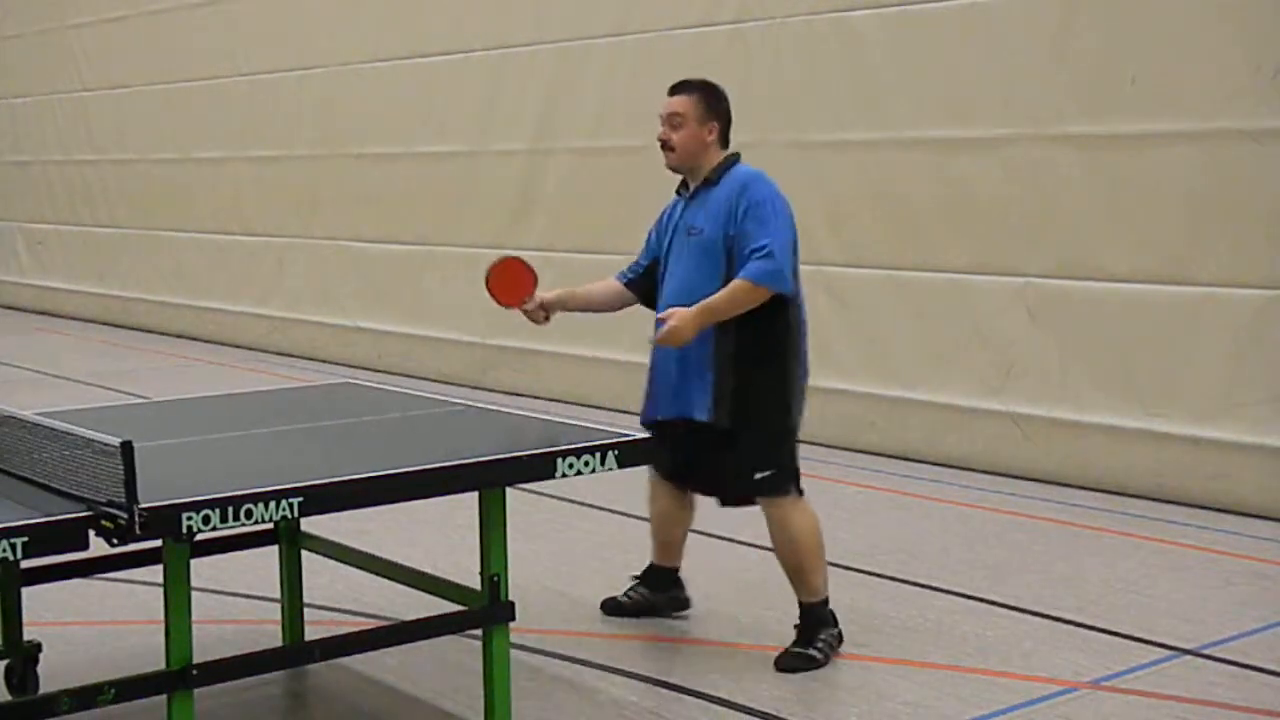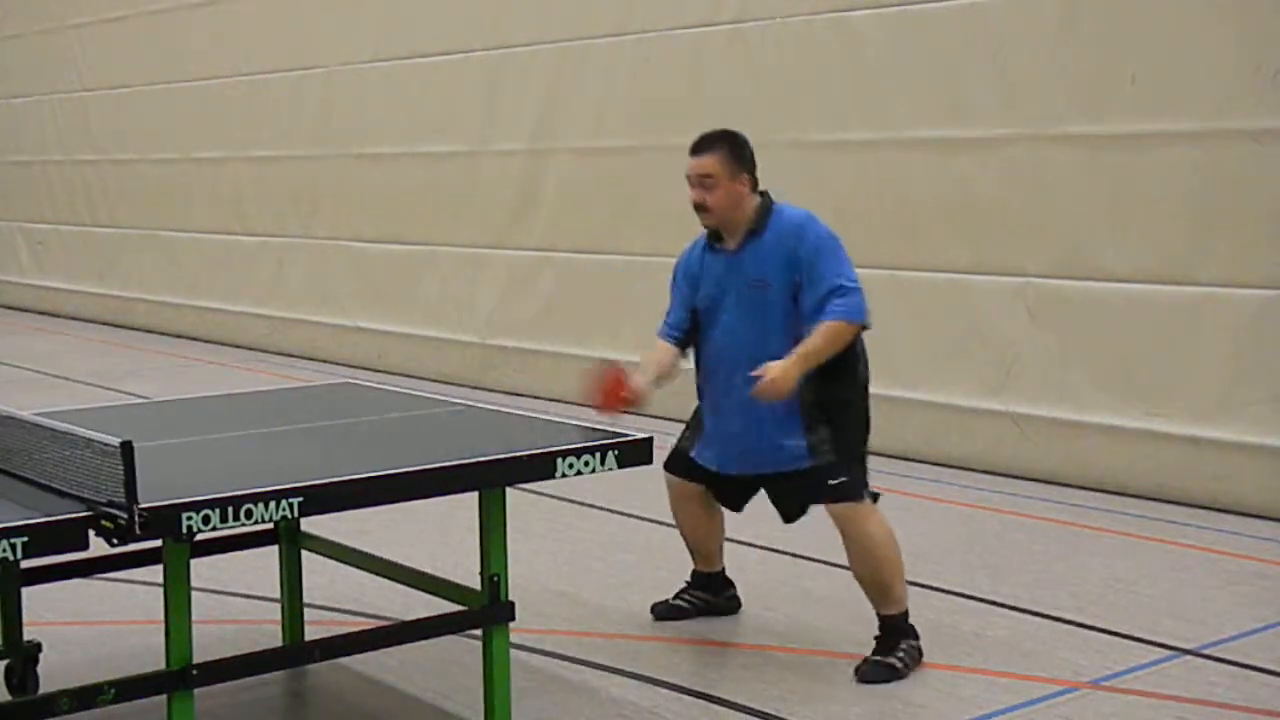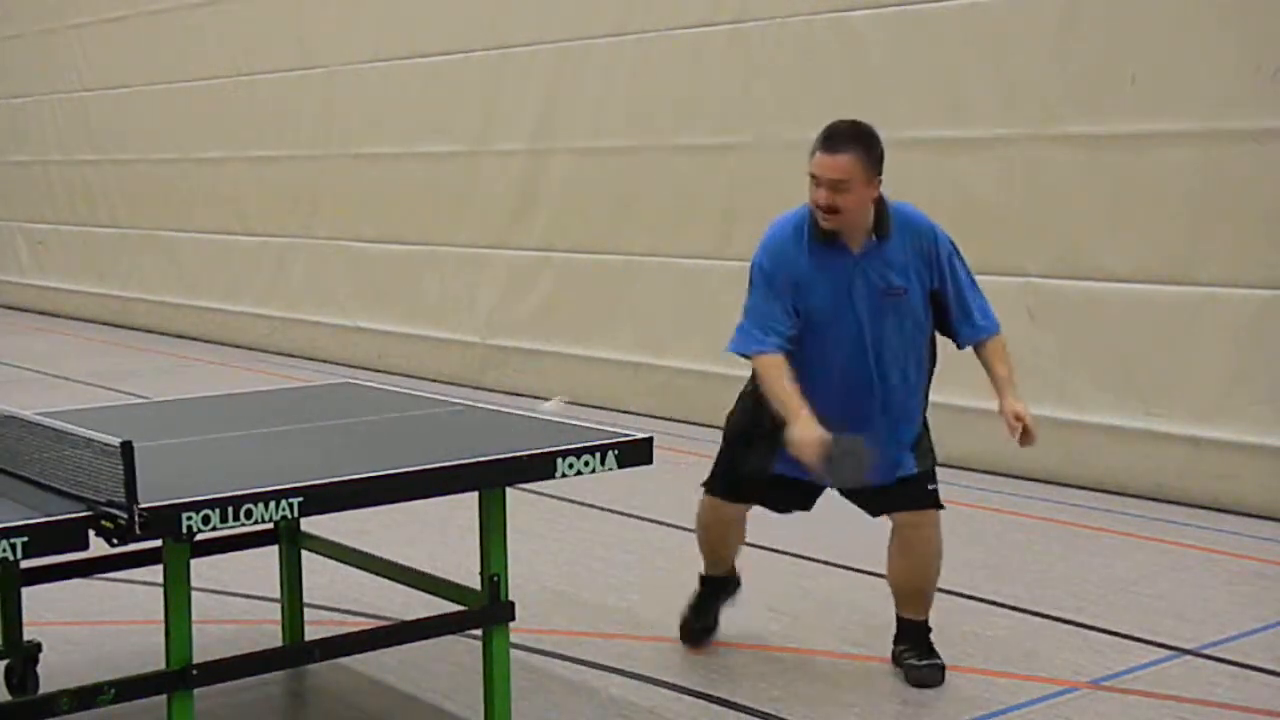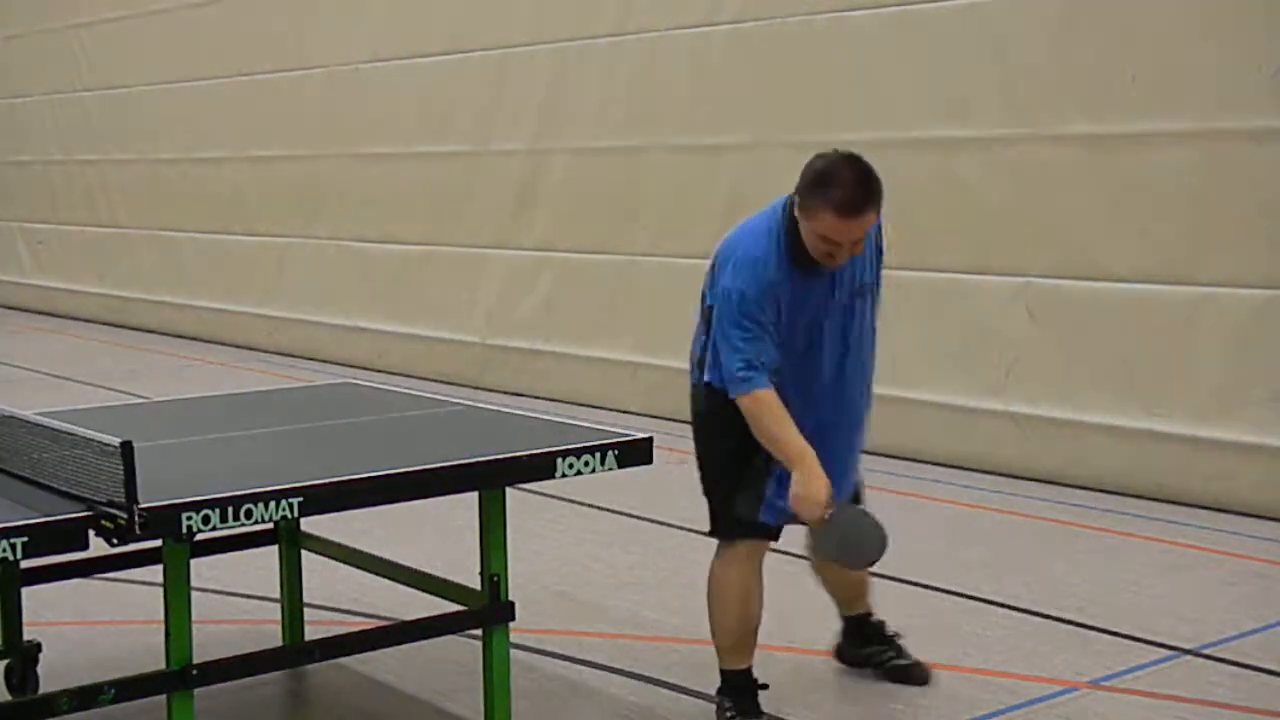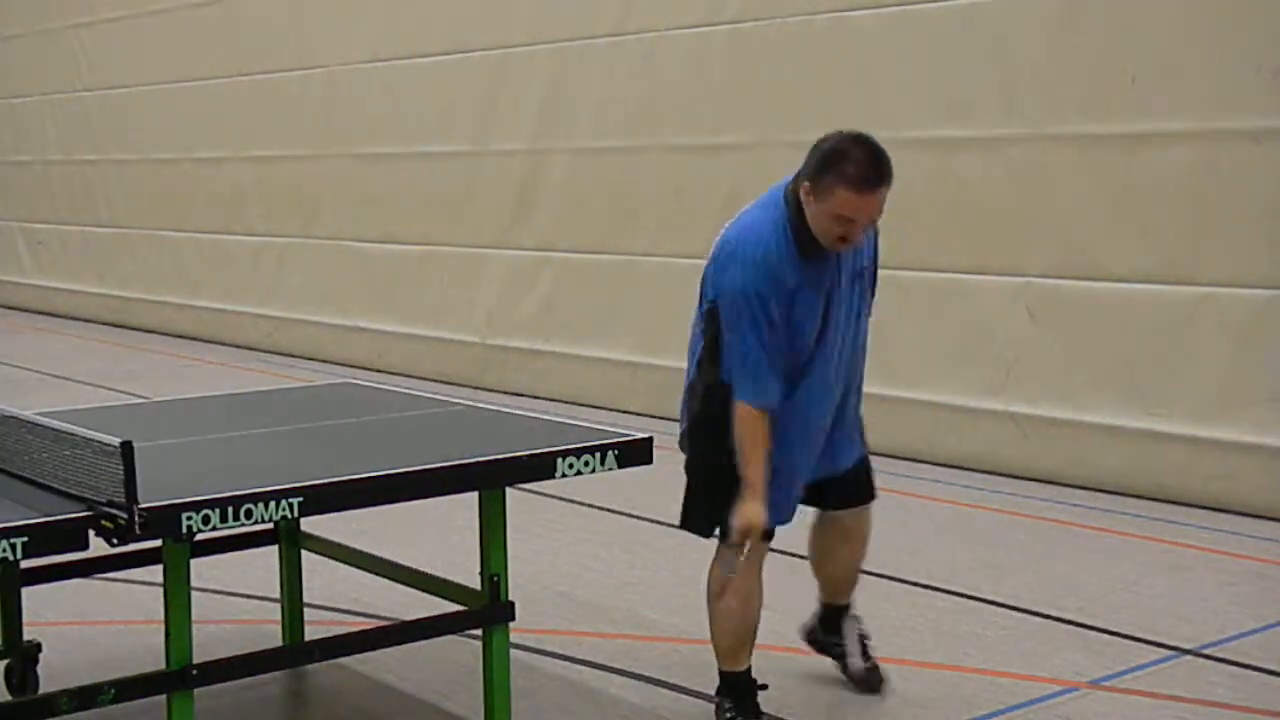
dt=0.5s
person 1, frame 1
left shoulder: (751, 191)
right shoulder: (677, 209)
left elbow: (768, 273)
right elbow: (634, 285)
left wrist: (698, 316)
right wrist: (559, 299)
left hip: (750, 379)
right hip: (688, 381)
left knee: (777, 494)
right knee: (667, 476)
left ankle: (819, 620)
right ankle: (662, 582)
person 1, frame 2
left shoulder: (801, 234)
right shoulder: (696, 259)
left elbow: (843, 312)
right elbow: (674, 331)
left wrist: (794, 365)
right wrist: (647, 376)
left hip: (815, 408)
right hip: (728, 411)
left knee: (852, 507)
right knee: (683, 478)
left ankle: (898, 633)
right ankle: (712, 585)
person 1, frame 3
left shoulder: (921, 237)
right shoulder: (782, 243)
left elbow: (976, 319)
right elbow: (764, 345)
left wrist: (1006, 392)
right wrist: (799, 421)
left hip: (891, 415)
right hip: (793, 416)
left knee: (919, 515)
right knee: (722, 502)
left ankle: (912, 635)
right ankle: (716, 583)
person 1, frame 4
left shoulder: (860, 237)
right shoulder: (749, 264)
right elbow: (749, 385)
right wrist: (803, 463)
left hip: (825, 408)
right hip: (744, 413)
left knee: (834, 517)
right knee: (745, 538)
left ankle: (862, 633)
person 1, frame 5
left shoulder: (852, 221)
right shoulder: (753, 256)
right elbow: (754, 391)
right wrist: (753, 492)
left hip: (825, 403)
right hip: (744, 401)
left knee: (850, 509)
right knee: (744, 541)
left ankle: (834, 623)
